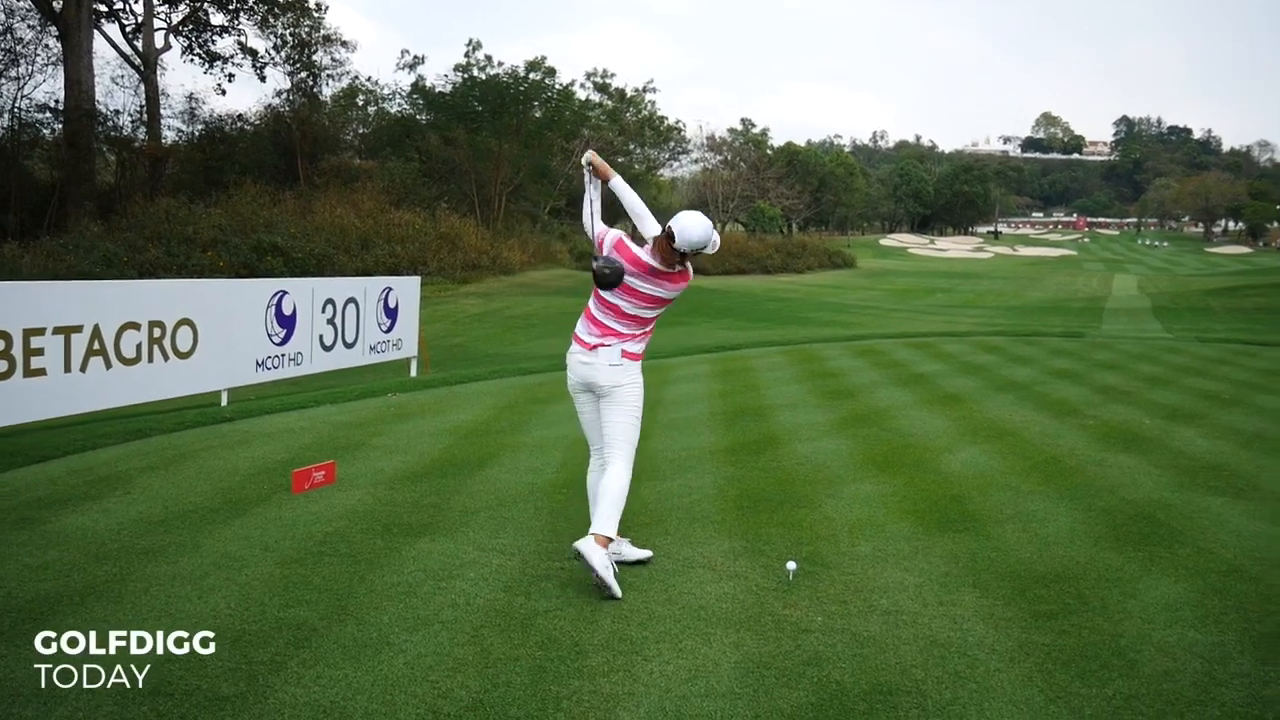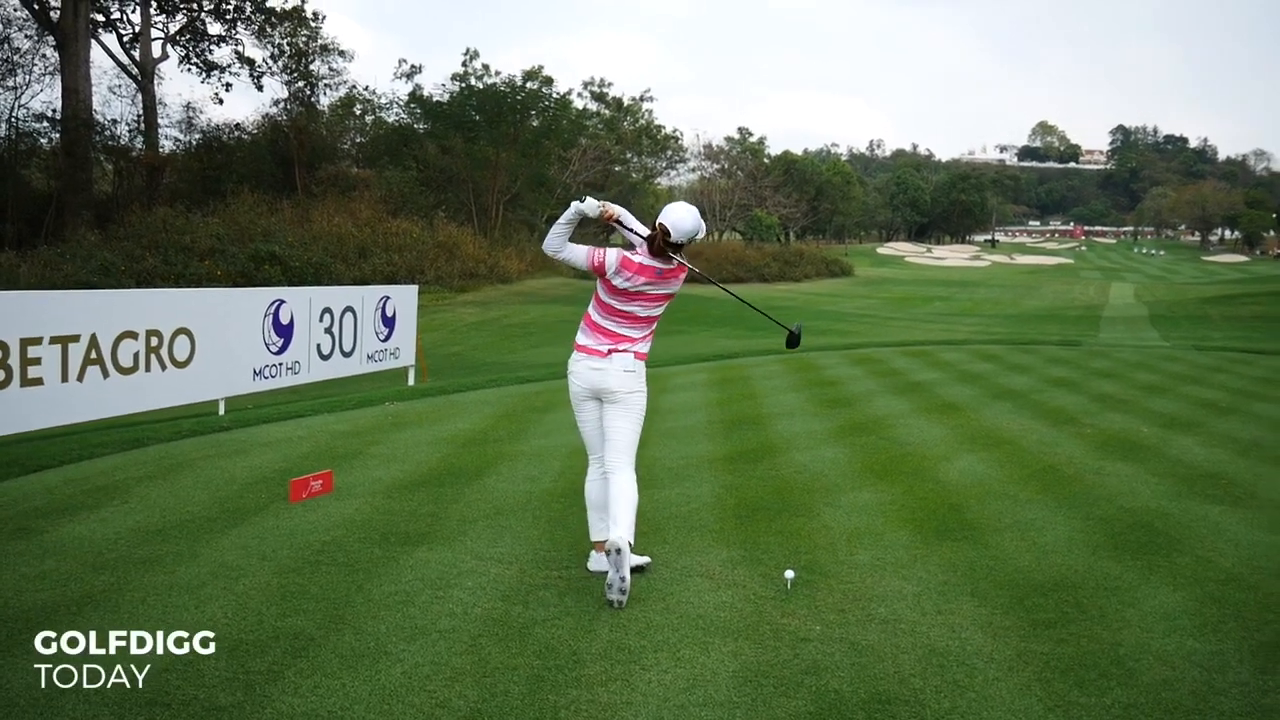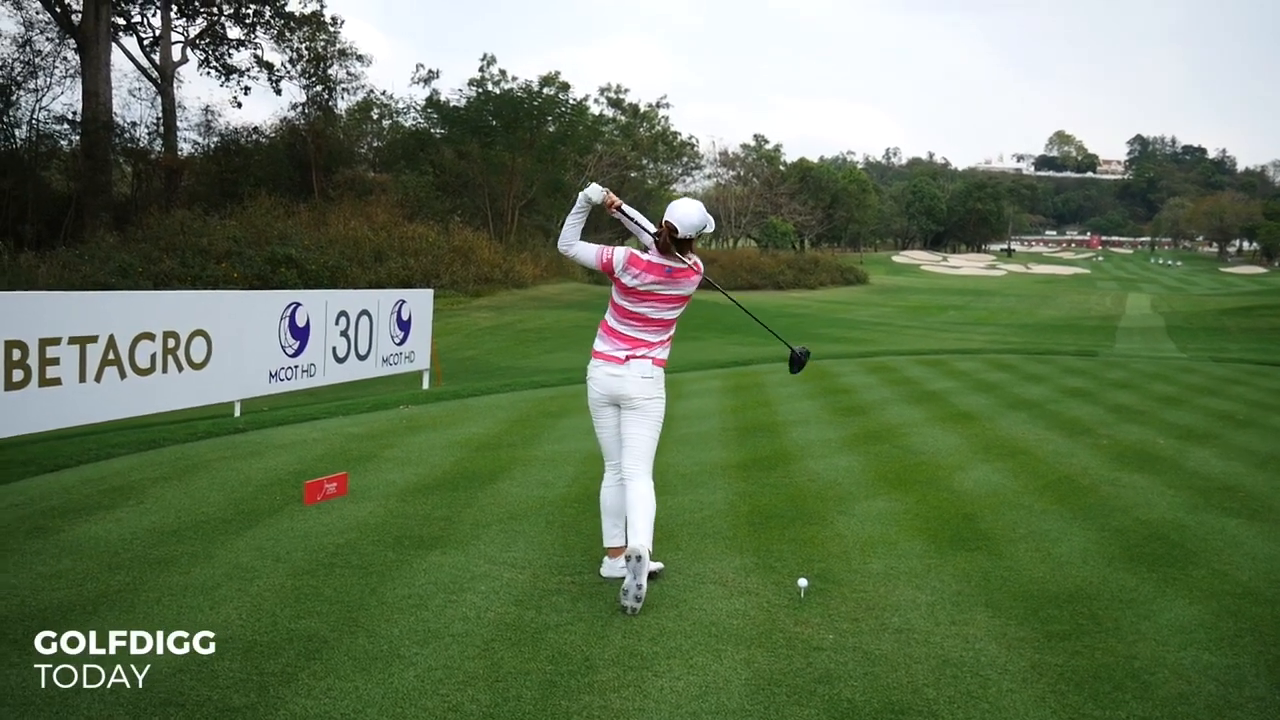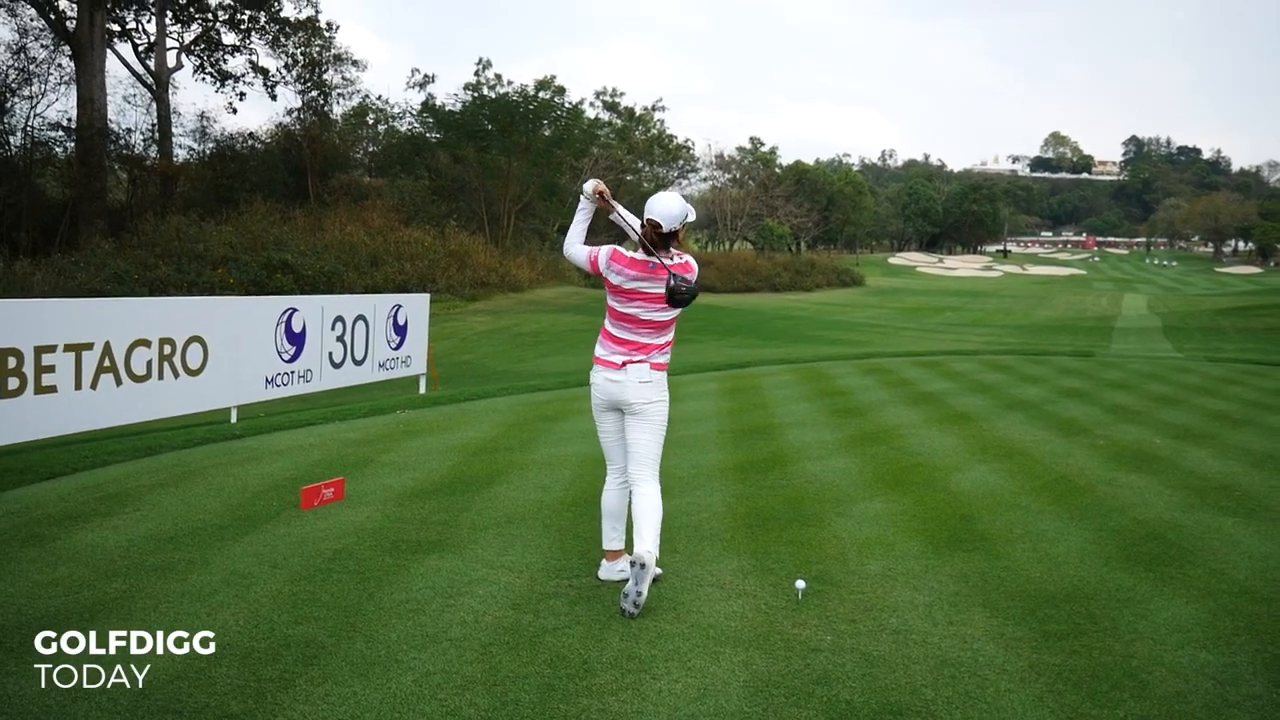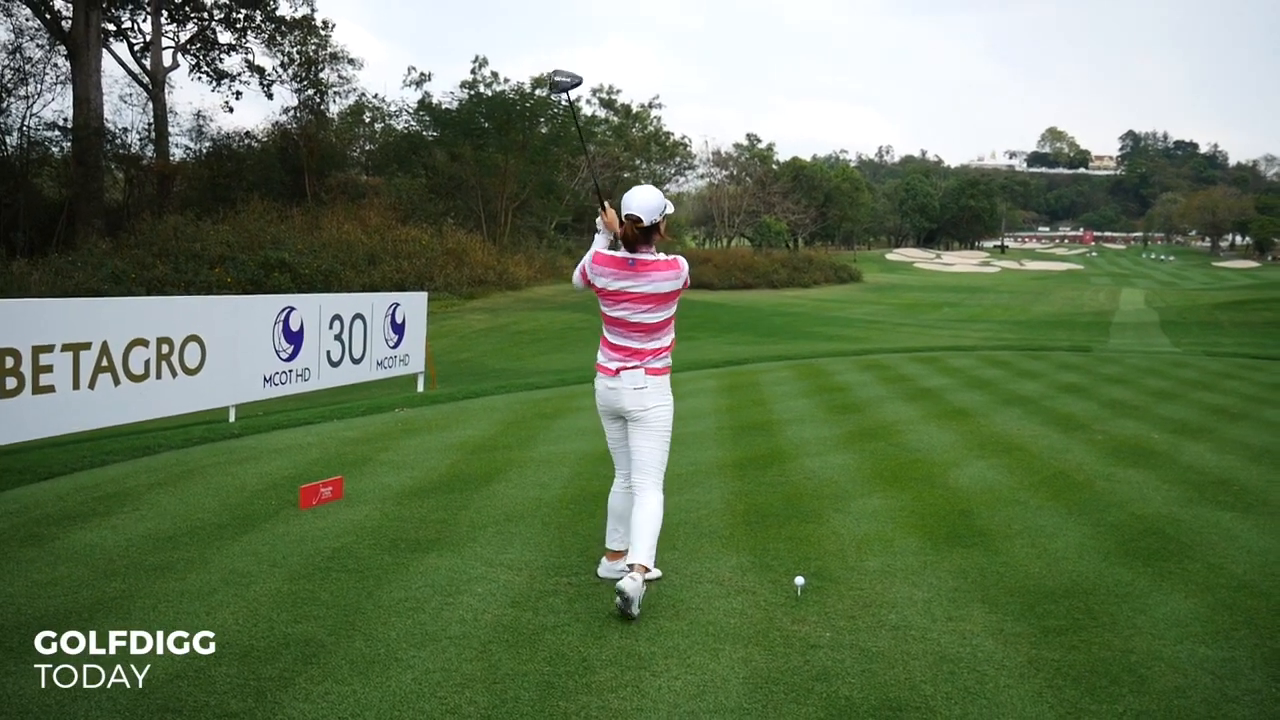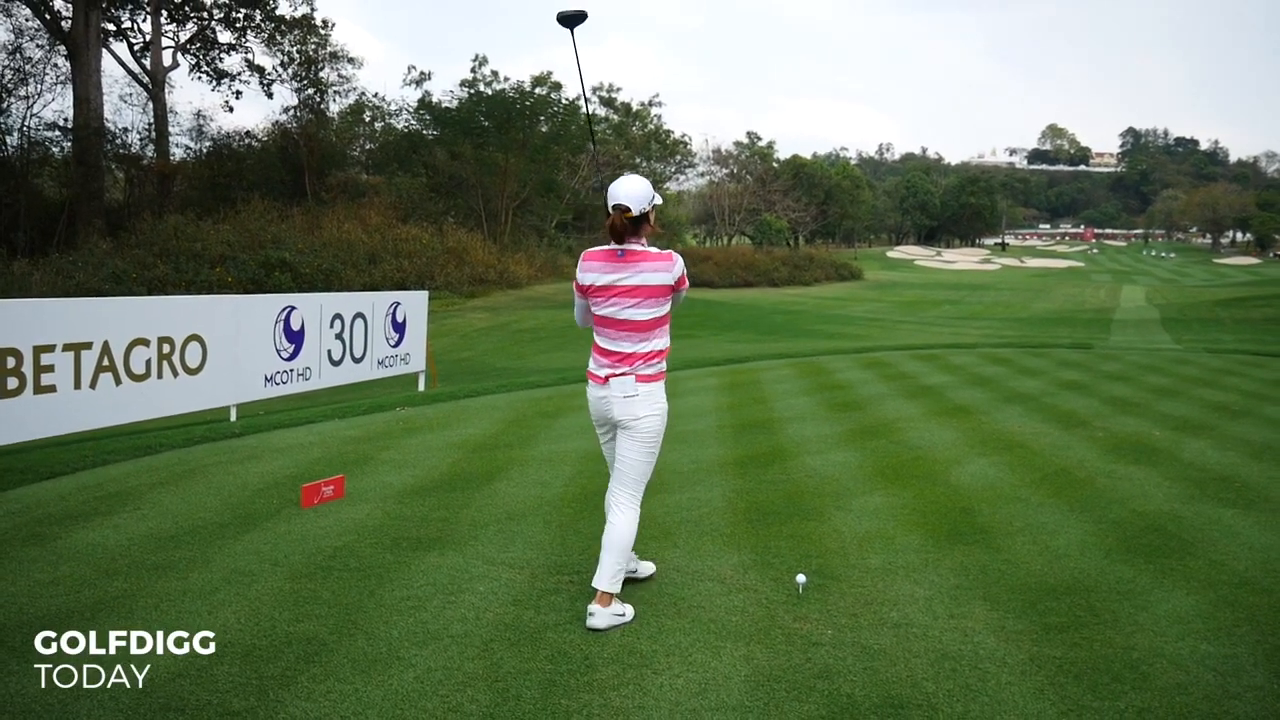
dt=0.3s
person 1, frame 1
left shoulder: (618, 248)
right shoulder: (681, 278)
left elbow: (590, 221)
right elbow: (652, 229)
left wrist: (597, 177)
right wrist: (612, 177)
left hip: (580, 360)
right hip: (618, 369)
left knee: (601, 454)
right knee: (619, 460)
left ankle: (606, 538)
right ankle: (597, 542)
person 1, frame 2
left shoulder: (617, 263)
right shoulder: (677, 271)
left elbow: (552, 247)
right elbow: (643, 239)
left wrist: (581, 209)
right wrist: (611, 210)
left hip: (583, 369)
right hip: (625, 375)
left knee: (599, 463)
right knee: (620, 467)
left ankle: (601, 550)
right ankle: (618, 544)
person 1, frame 3
left shoulder: (627, 261)
right shoulder: (694, 272)
left elbow: (567, 246)
right elbow: (659, 243)
left wrist: (588, 199)
right wrist: (620, 208)
left hip: (603, 375)
right hip: (644, 381)
left knee: (615, 469)
right knee: (637, 474)
left ankle: (615, 555)
right ankle: (637, 550)
person 1, frame 4
left shoulder: (614, 260)
right shoulder: (688, 268)
left elbow: (571, 251)
right elbow: (663, 252)
left wrist: (588, 202)
right wrist: (614, 207)
left hip: (604, 379)
right hip: (647, 385)
left knee: (617, 473)
right knee: (645, 478)
left ankle: (613, 558)
right ankle: (645, 555)
person 1, frame 5
left shoulder: (599, 263)
right shoulder: (678, 269)
left elbow: (577, 281)
left wrist: (605, 235)
right wrist: (617, 232)
left hip: (608, 386)
right hip: (649, 391)
left knee: (626, 476)
right knee: (649, 487)
left ankle: (616, 557)
right ankle: (634, 572)
person 1, frame 6
left shoulder: (588, 262)
right shoulder: (669, 263)
left hip: (600, 391)
right hip: (642, 395)
left knee: (621, 482)
right knee: (627, 498)
left ankle: (617, 562)
right ankle: (604, 602)
